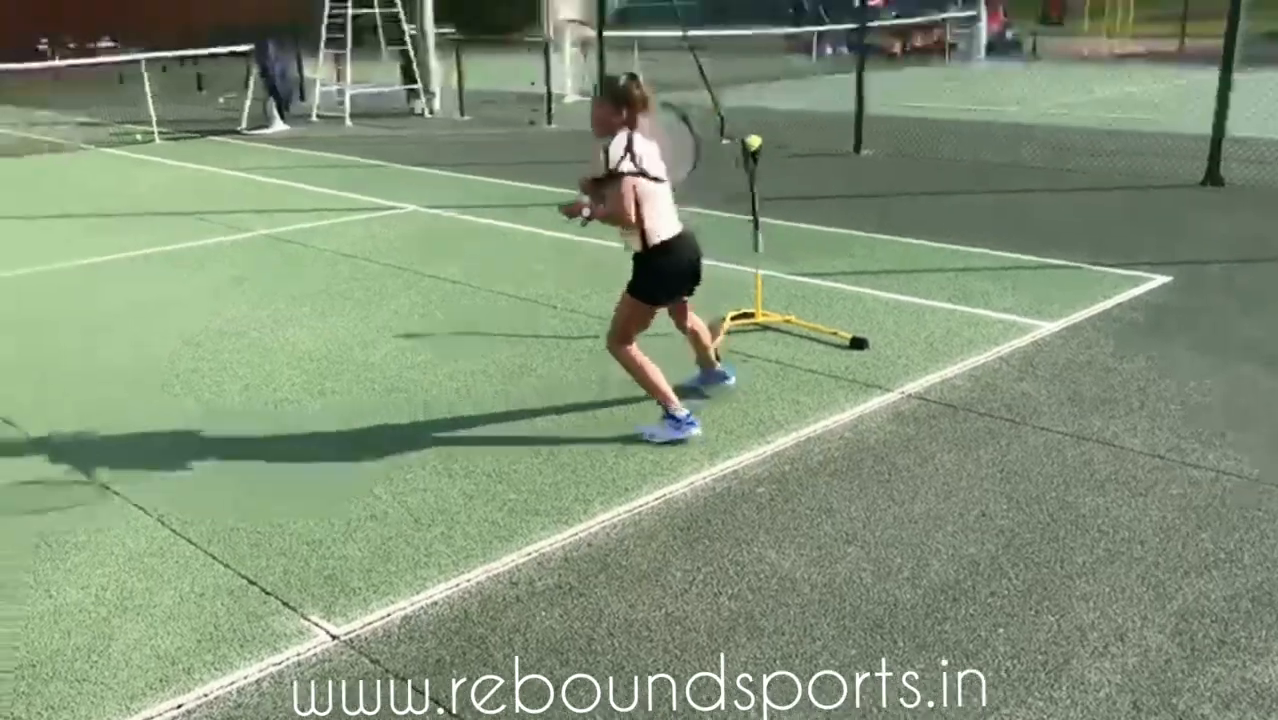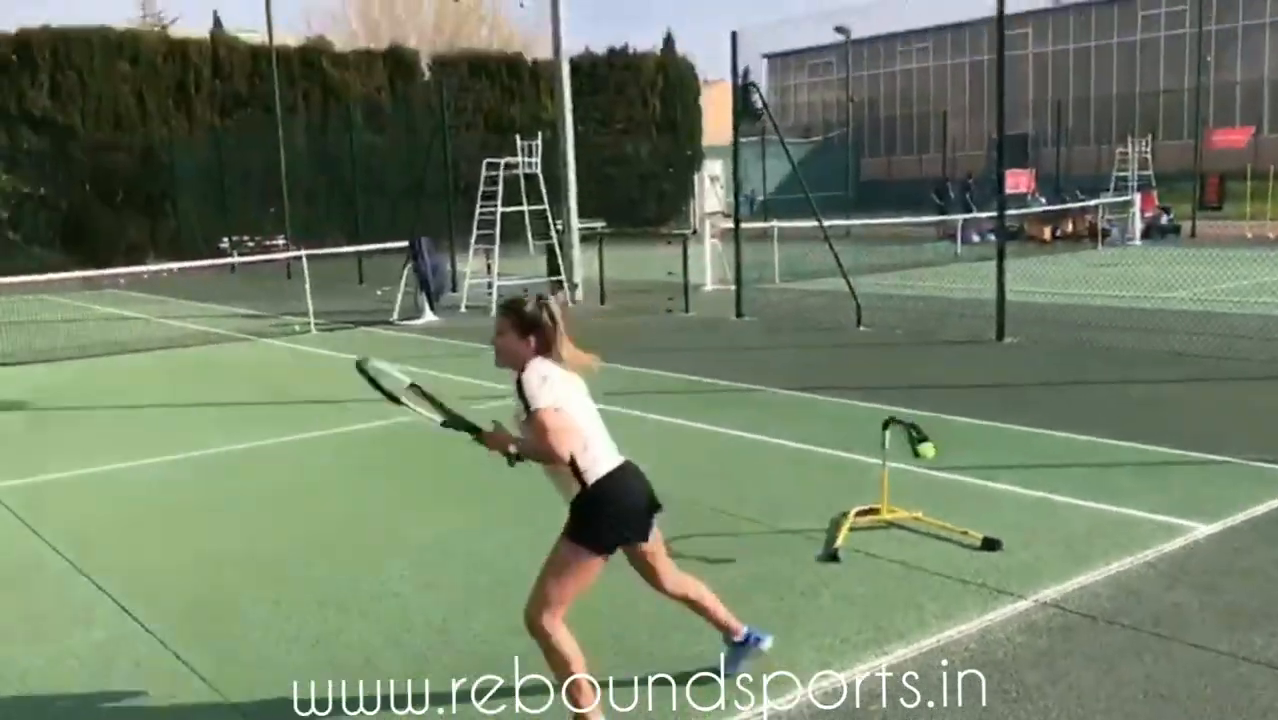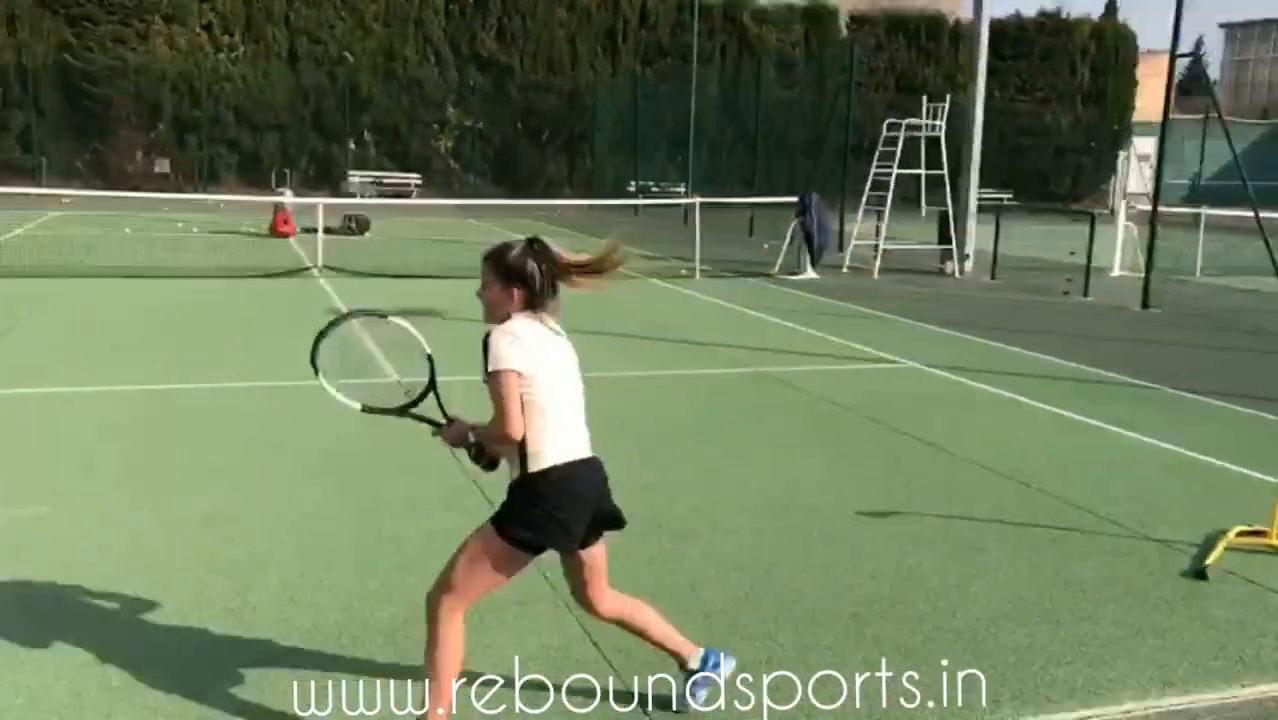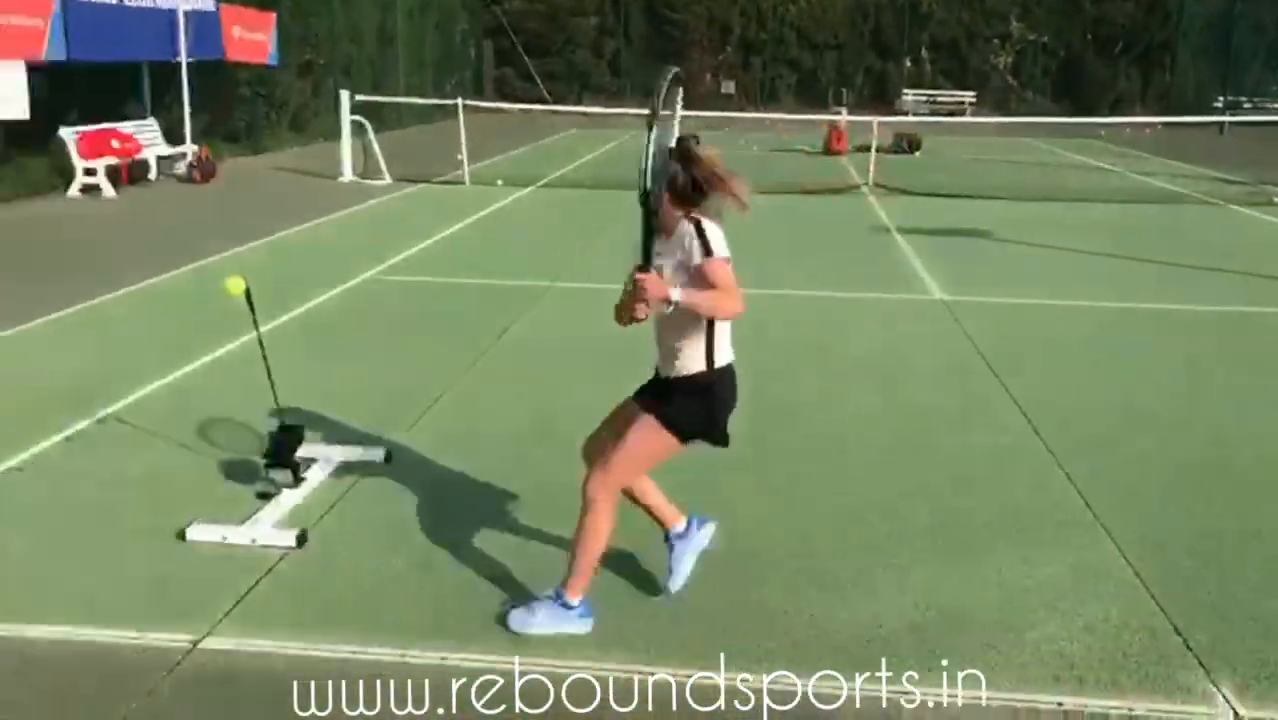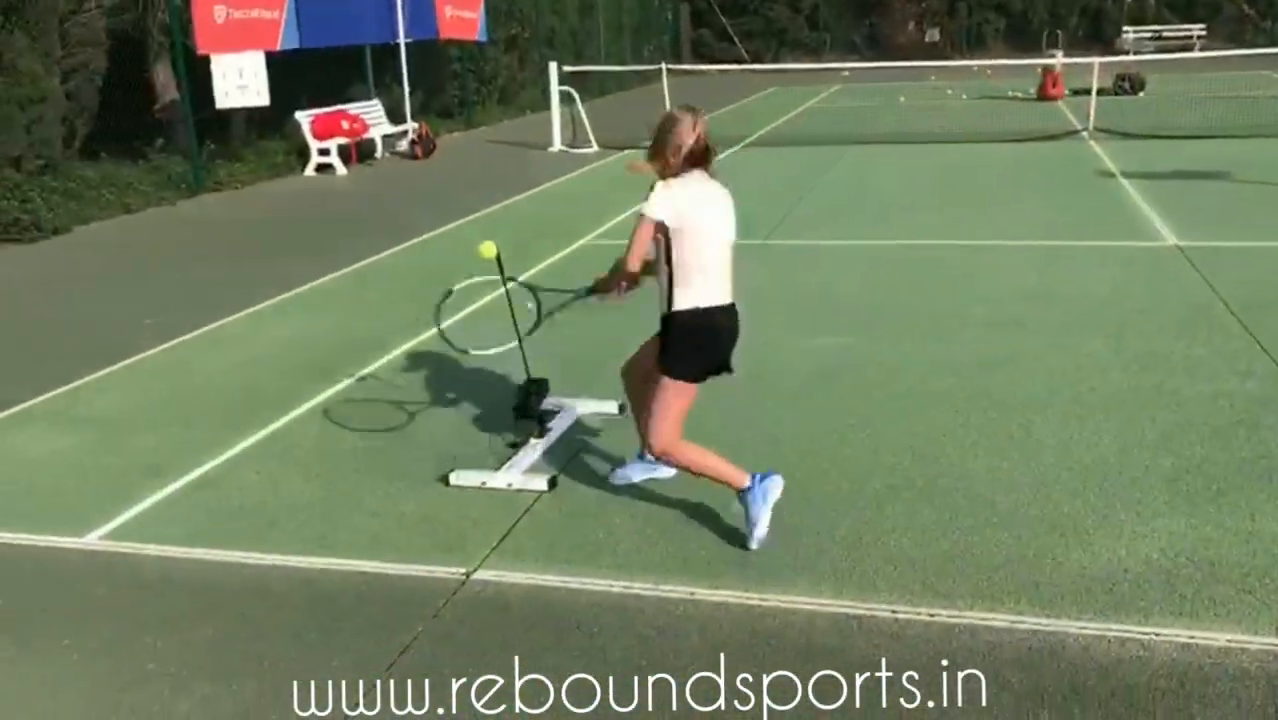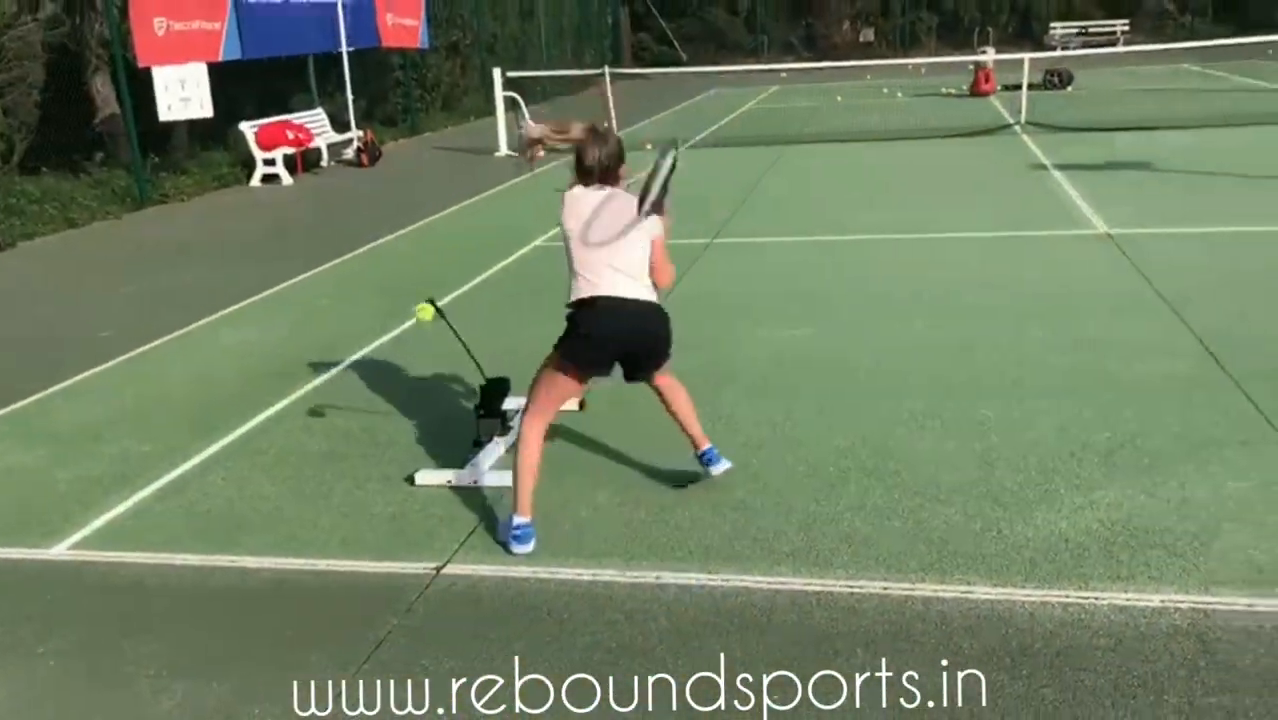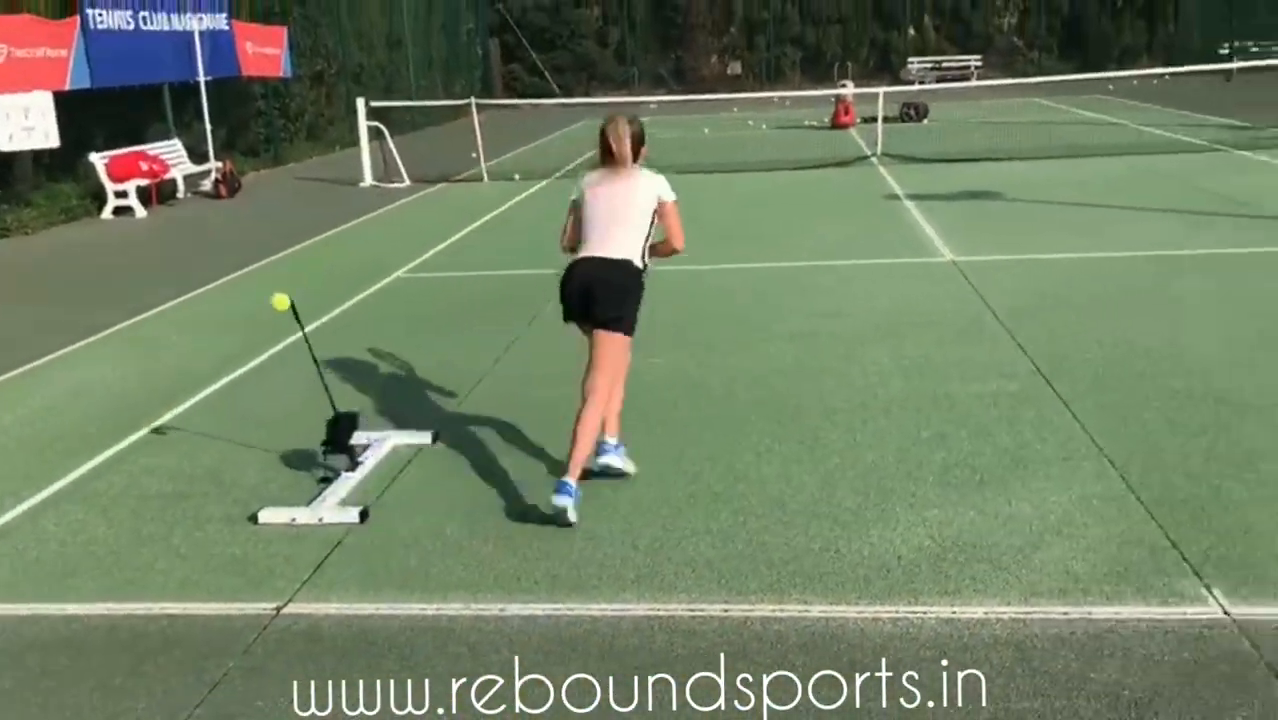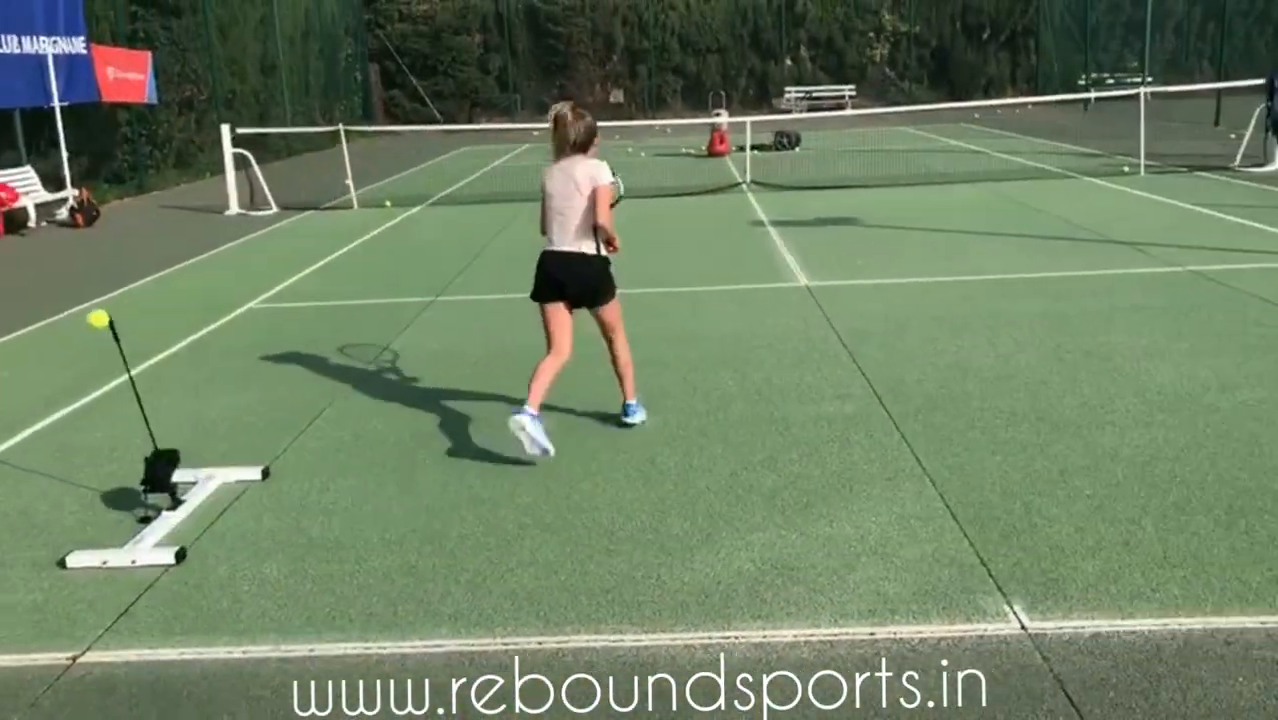
dt=0.4s
person 1, frame 1
left shoulder: (618, 146)
right shoulder: (639, 141)
left elbow: (625, 215)
right elbow: (616, 191)
left wrist: (584, 210)
right wrist: (599, 183)
left hip: (660, 257)
right hip: (681, 245)
left knee: (620, 342)
right knee: (681, 316)
left ankle: (678, 416)
right ankle: (716, 370)
person 1, frame 2
left shoulder: (532, 378)
right shoulder: (561, 370)
left elbow: (557, 450)
left wrist: (511, 444)
right wrist: (518, 442)
left hip: (602, 501)
right hip: (629, 485)
left knee: (542, 618)
right knee: (662, 577)
right ankle: (741, 637)
person 1, frame 3
left shoulder: (504, 338)
right shoulder: (553, 334)
left elbow: (512, 430)
left wrist: (467, 432)
right wrist: (490, 441)
left hip: (547, 493)
right hip: (588, 480)
left knee: (445, 601)
right knee: (598, 598)
right ankle: (701, 662)
person 1, frame 4
left shoulder: (699, 234)
right shoulder: (664, 243)
left elbow: (732, 304)
right elbow: (625, 312)
left wrist: (671, 295)
right wrist: (632, 302)
left hip: (701, 388)
right hip: (672, 381)
left knee: (598, 485)
right knee: (597, 454)
left ankle: (570, 603)
right ankle: (683, 529)
person 1, frame 5
left shoulder: (665, 194)
right shoulder: (719, 193)
left elbow: (633, 264)
left wrist: (614, 281)
left hip: (695, 325)
right hip: (718, 316)
left knee: (661, 438)
right knee: (634, 373)
left ankle: (752, 485)
right ankle: (652, 460)
person 1, frame 6
left shoulder: (571, 202)
right shoulder: (643, 209)
right elbow: (663, 280)
left hip: (593, 320)
right hip: (648, 320)
left knee: (534, 419)
right knee: (662, 380)
left ankle: (521, 524)
right ankle: (708, 455)
person 1, frame 7
left shoulder: (587, 183)
right shoulder: (655, 183)
left elbow: (567, 243)
right elbow: (676, 244)
left hip: (579, 279)
right hip: (620, 282)
left knee: (611, 366)
right knee: (600, 390)
left ankle: (610, 444)
right ankle: (567, 487)
person 1, frame 8
left shoulder: (550, 172)
right shoulder: (597, 169)
right elbow: (602, 220)
right wrist: (614, 240)
left hip: (551, 267)
right hip: (588, 267)
left knee: (558, 353)
right knee: (616, 337)
left ankle: (529, 414)
right ankle: (630, 405)
